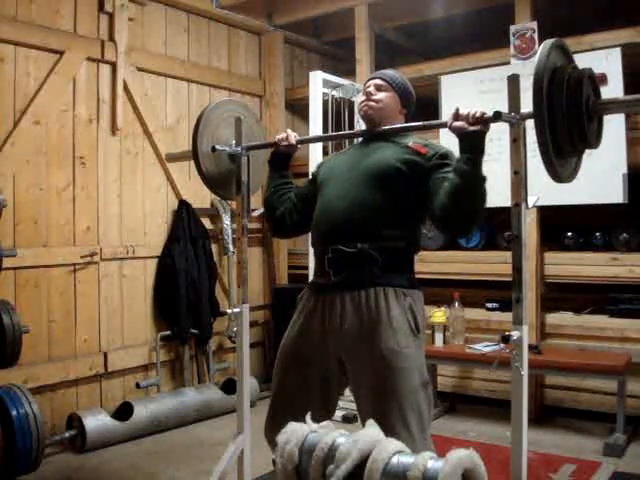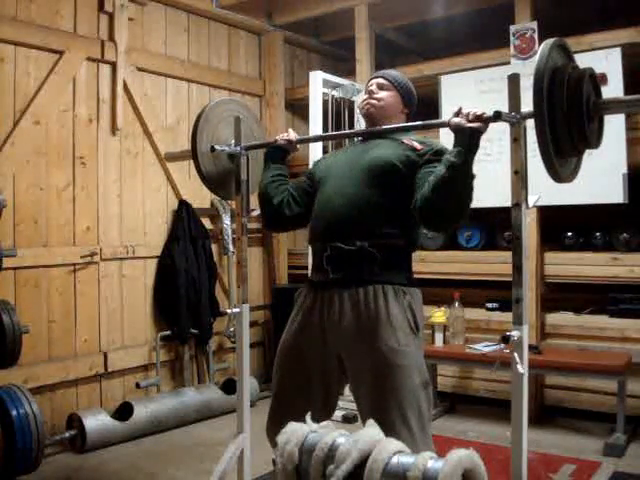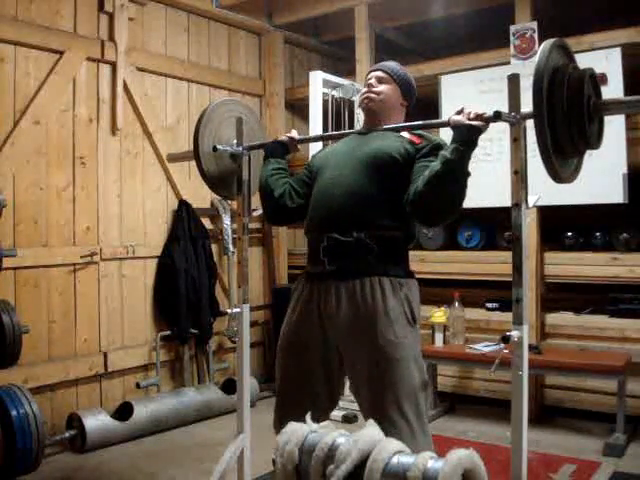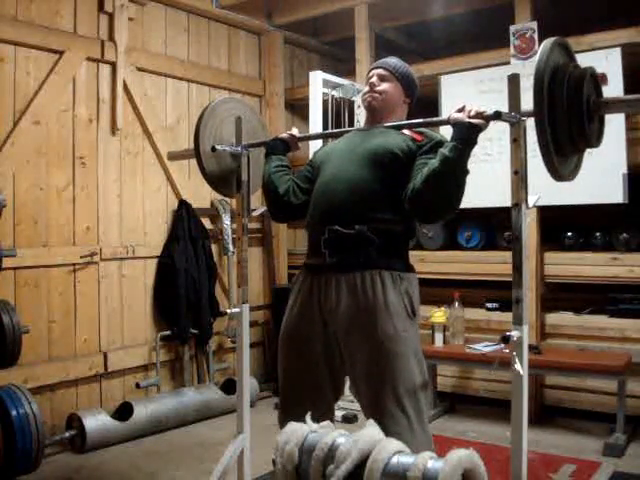
dt=0.2s
person 1, frame 1
left shoulder: (424, 154)
right shoulder: (334, 162)
left elbow: (457, 219)
right elbow: (284, 220)
left wrist: (470, 146)
right wrist: (279, 161)
left hip: (382, 302)
right hip: (318, 300)
left knee: (401, 444)
right knee: (285, 432)
person 1, frame 2
left shoulder: (420, 152)
right shoulder: (331, 161)
left elbow: (440, 212)
right elbow: (278, 214)
left wrist: (465, 143)
right wrist: (275, 156)
left hip: (380, 300)
right hip: (316, 297)
left knee: (401, 442)
right knee: (286, 430)
person 1, frame 3
left shoulder: (418, 145)
right shoulder: (330, 152)
left elbow: (432, 207)
right elbow: (280, 207)
left wrist: (463, 140)
right wrist: (276, 153)
left hip: (377, 291)
right hip: (313, 289)
left knee: (398, 433)
right knee: (293, 426)
person 1, frame 4
left shoulder: (420, 142)
right shoulder: (332, 147)
left elbow: (430, 204)
right elbow: (285, 204)
left wrist: (462, 138)
right wrist: (277, 151)
left hip: (377, 284)
right hip: (313, 283)
left knee: (397, 425)
right knee: (299, 420)
